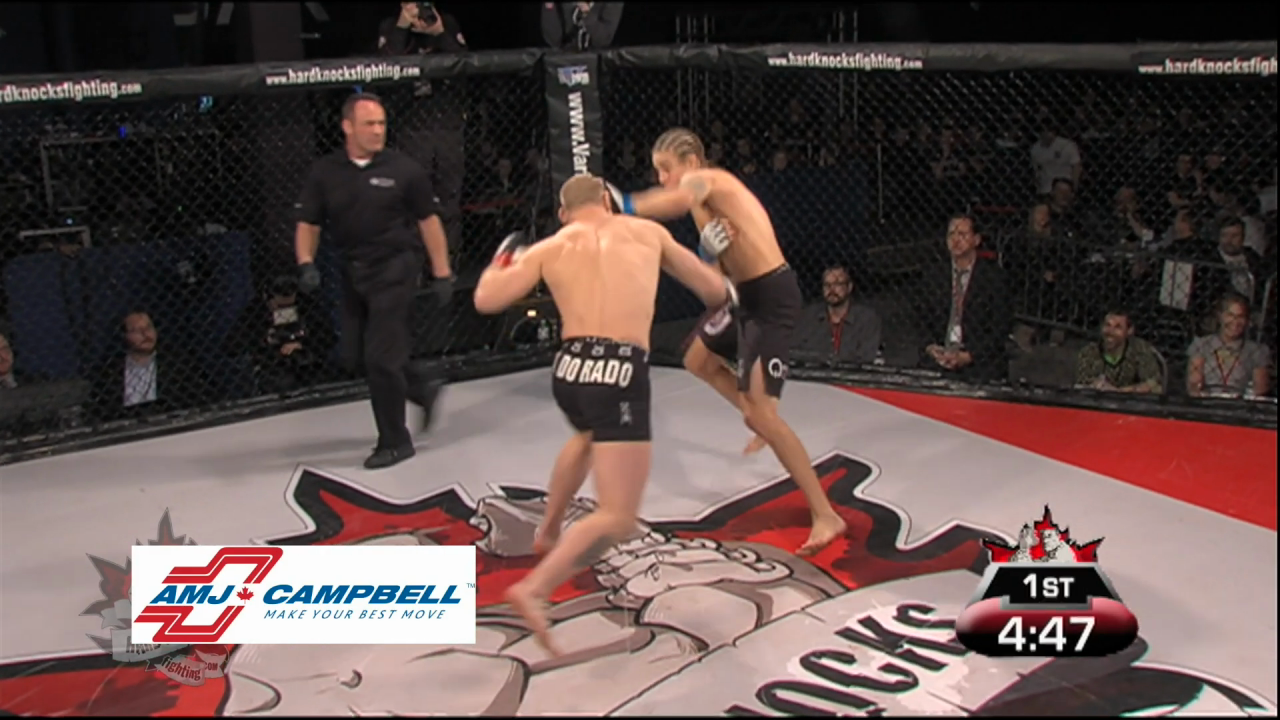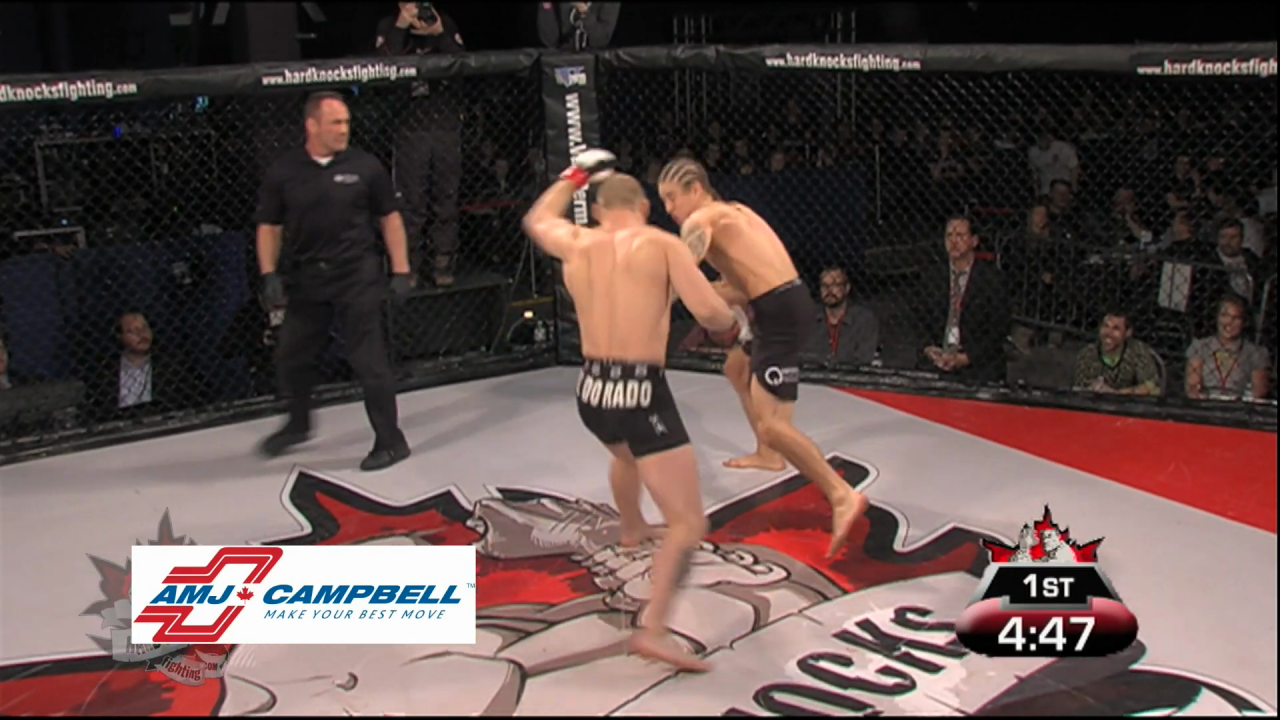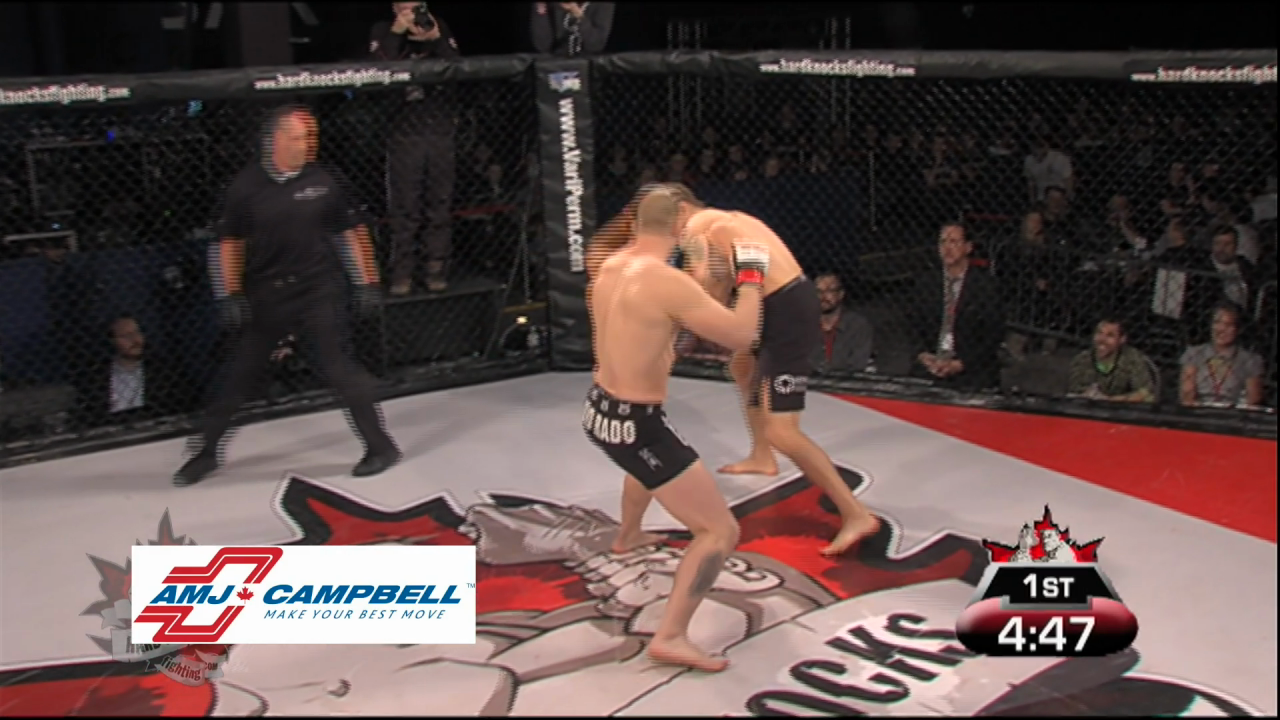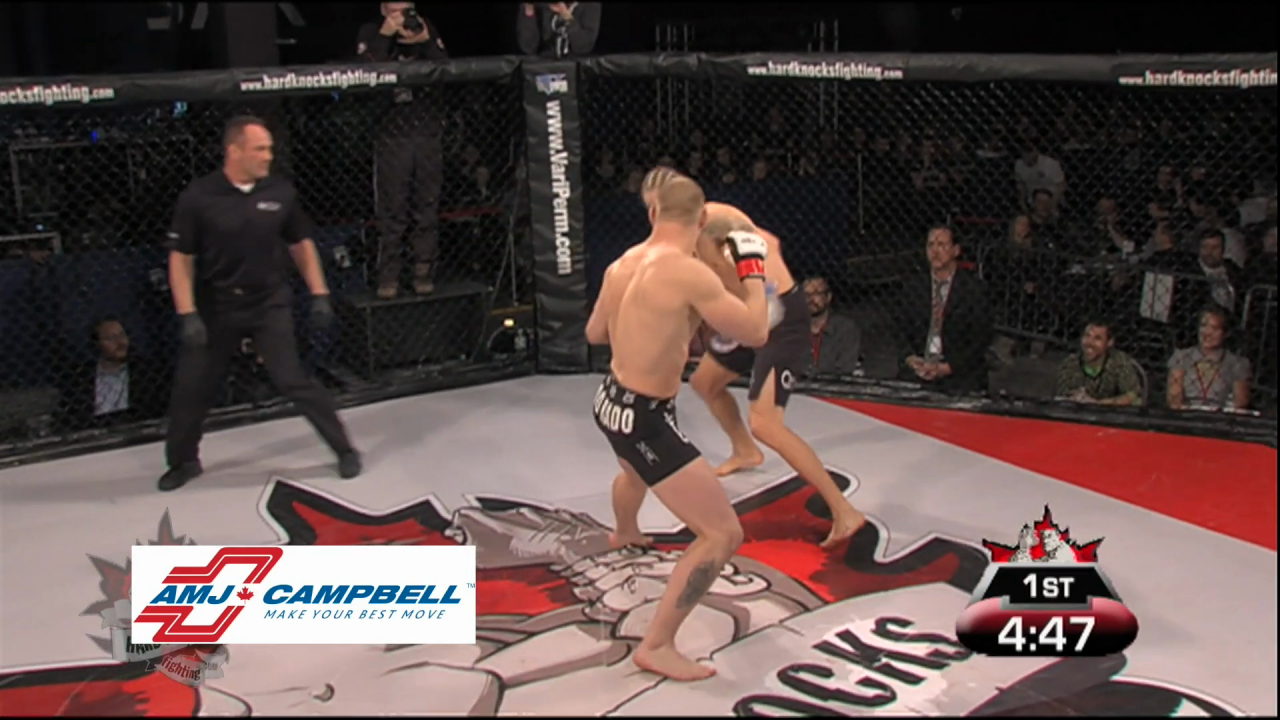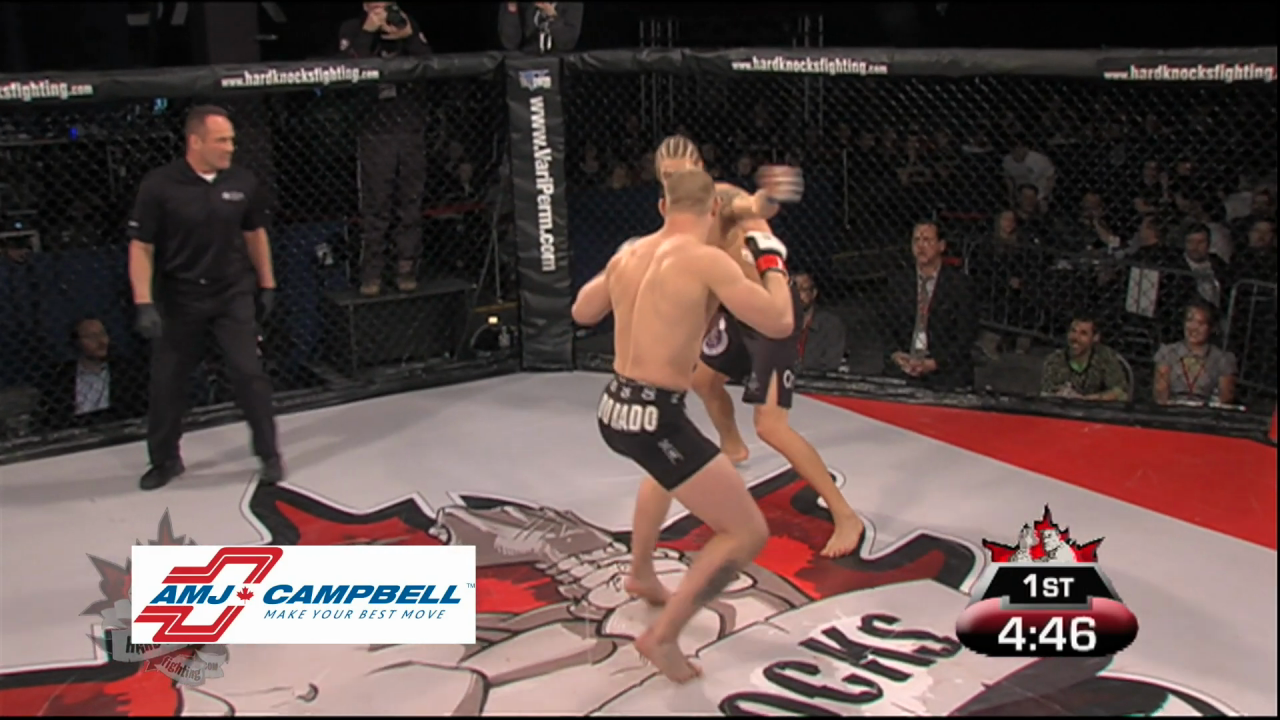
dt=0.4s
person 1, frame 1
left shoulder: (549, 249)
right shoulder: (647, 231)
left elbow: (486, 300)
right elbow: (707, 284)
left wrist: (503, 258)
right wrist: (722, 289)
left hip: (569, 371)
right hip: (620, 375)
left knee: (588, 436)
right knee: (616, 519)
left ankle: (549, 531)
right ankle: (533, 589)
person 1, frame 2
left shoulder: (576, 244)
right shoulder: (662, 244)
left elbow: (536, 220)
right elbow: (708, 311)
left wrist: (578, 173)
right wrist: (733, 322)
left hip: (591, 391)
right hip: (641, 392)
left knee: (625, 450)
right knee: (689, 524)
left ankle: (632, 526)
right ankle: (653, 631)
person 1, frame 3
left shoulder: (608, 268)
right shoulder: (668, 283)
right elbow: (742, 335)
left wrist: (644, 210)
right wrist: (751, 274)
left hip: (599, 412)
right hip: (636, 426)
left knee: (647, 461)
right knee: (720, 531)
left ankle: (628, 534)
right ankle: (670, 636)
person 1, frame 4
left shoulder: (621, 264)
right shoulder: (688, 272)
left elbow: (595, 333)
right elbow: (755, 333)
right wrist: (751, 266)
left hip: (611, 401)
right hip: (643, 418)
left knee: (636, 468)
right knee: (722, 534)
left ankle: (624, 530)
right ankle: (657, 646)
person 1, frame 5
left shoulder: (626, 257)
right shoulder: (707, 260)
left elbow: (581, 312)
right elbow: (780, 323)
right wrist: (772, 262)
left hip: (613, 409)
right hip: (657, 417)
left knee: (663, 471)
right knee: (748, 532)
left ankle: (641, 573)
right ankle: (661, 639)
person 2, frame 1
left shoulder: (707, 181)
right shoulder: (704, 198)
left elbow: (673, 200)
left wrist: (624, 207)
right wrist: (710, 248)
left hip: (771, 298)
right hip: (748, 293)
left knee: (762, 412)
right knee: (699, 362)
left ankle: (824, 515)
right ankle: (762, 425)
person 2, frame 2
left shoulder: (700, 220)
right shoulder: (733, 212)
left hip: (780, 313)
right hip: (787, 304)
left knee: (771, 422)
left ankle: (843, 497)
right ankle: (767, 455)
person 2, frame 3
left shoulder: (695, 229)
right shoulder: (728, 220)
left elbow: (701, 281)
right elbow: (720, 283)
left hip: (786, 311)
right hip: (794, 300)
left knee: (781, 433)
right knee: (741, 369)
left ankle: (856, 515)
right ankle: (761, 457)
person 2, frame 4
left shoulder: (713, 218)
left elbow: (765, 244)
left wrist: (764, 290)
left hip: (780, 316)
left knee: (764, 424)
right knee: (703, 382)
left ankle: (844, 511)
right ankle: (745, 452)
person 2, frame 5
left shoulder: (721, 196)
left elbow: (754, 207)
left wrist: (771, 195)
right hip: (737, 313)
left knee: (770, 426)
right knee: (703, 382)
left ankle: (845, 516)
right ankle: (732, 447)
person 3, frame 1
left shoulder: (404, 169)
right shoulder: (325, 171)
left elbow: (428, 221)
right elbow: (308, 223)
left wrist: (442, 273)
right wrist: (307, 263)
left hip: (394, 272)
right hip: (353, 274)
left knee: (381, 358)
right knee: (354, 356)
left ankle: (395, 442)
right ankle: (420, 387)
person 3, frame 2
left shoulder: (366, 166)
right shoulder: (283, 171)
left elbow: (390, 218)
right elbow: (269, 226)
left wrist: (400, 271)
right wrist: (269, 274)
left hip: (358, 276)
right hip: (307, 278)
left knee: (368, 362)
right knee: (291, 356)
left ankle: (390, 442)
right ankle: (298, 424)
person 3, frame 3
left shoulder: (324, 183)
right shoulder: (245, 186)
left elbow: (349, 234)
right elbow: (229, 243)
left wrist: (365, 283)
right wrist: (230, 295)
left hip: (315, 292)
right hip: (263, 296)
left knee: (341, 371)
right knee: (240, 374)
left ankle: (380, 447)
right ankle: (207, 452)
person 3, frame 4
left shoulder: (281, 192)
right shoulder: (198, 196)
left elbow: (301, 245)
right elbow: (181, 258)
left wrist: (319, 294)
right wrist: (187, 313)
left hip: (269, 302)
right hip: (215, 306)
left knee: (290, 378)
right knee: (191, 385)
left ankle: (344, 449)
right ankle: (182, 460)
person 3, frame 5
left shoulder: (243, 182)
right shoulder: (159, 185)
left elbow: (255, 234)
right elbow: (141, 247)
left wrist: (266, 285)
right wrist: (144, 303)
left hip: (232, 293)
right hip: (178, 297)
left knee: (247, 371)
right knee: (167, 381)
left ankle: (268, 452)
right ankle: (166, 459)
person 4, frame 1
left shoulder: (447, 22)
right shoulder: (390, 27)
left wrist: (440, 34)
right wrist: (401, 27)
left hip: (449, 122)
right hip: (413, 126)
left knee: (450, 195)
person 4, frame 2
right shoulder: (388, 27)
left wrist: (440, 35)
right wrist: (400, 28)
left hip: (446, 124)
right hip: (410, 127)
left knee: (446, 200)
right knee: (411, 202)
left ankle: (444, 263)
right ankle: (410, 265)
person 4, frame 3
left shoulder: (439, 27)
right shoulder: (383, 31)
left wrist: (436, 40)
right wrist: (395, 33)
left hip: (440, 128)
right hip: (404, 131)
left knee: (440, 204)
right knee: (404, 207)
left ankle: (437, 268)
right ankle: (402, 272)
person 4, frame 4
left shoulder: (426, 28)
right shoulder: (370, 33)
left wrist: (425, 42)
right wrist: (385, 35)
left hip: (428, 130)
right hip: (392, 134)
left knee: (427, 207)
right knee: (392, 209)
left ankle: (424, 271)
right ankle: (388, 275)
person 4, frame 5
left shoulder: (409, 24)
right shoulder: (352, 29)
left wrist: (409, 37)
right wrist: (367, 31)
left hip: (411, 126)
right hip: (375, 130)
left knee: (411, 203)
right knee: (375, 206)
left ankle: (407, 269)
right ankle: (371, 273)
